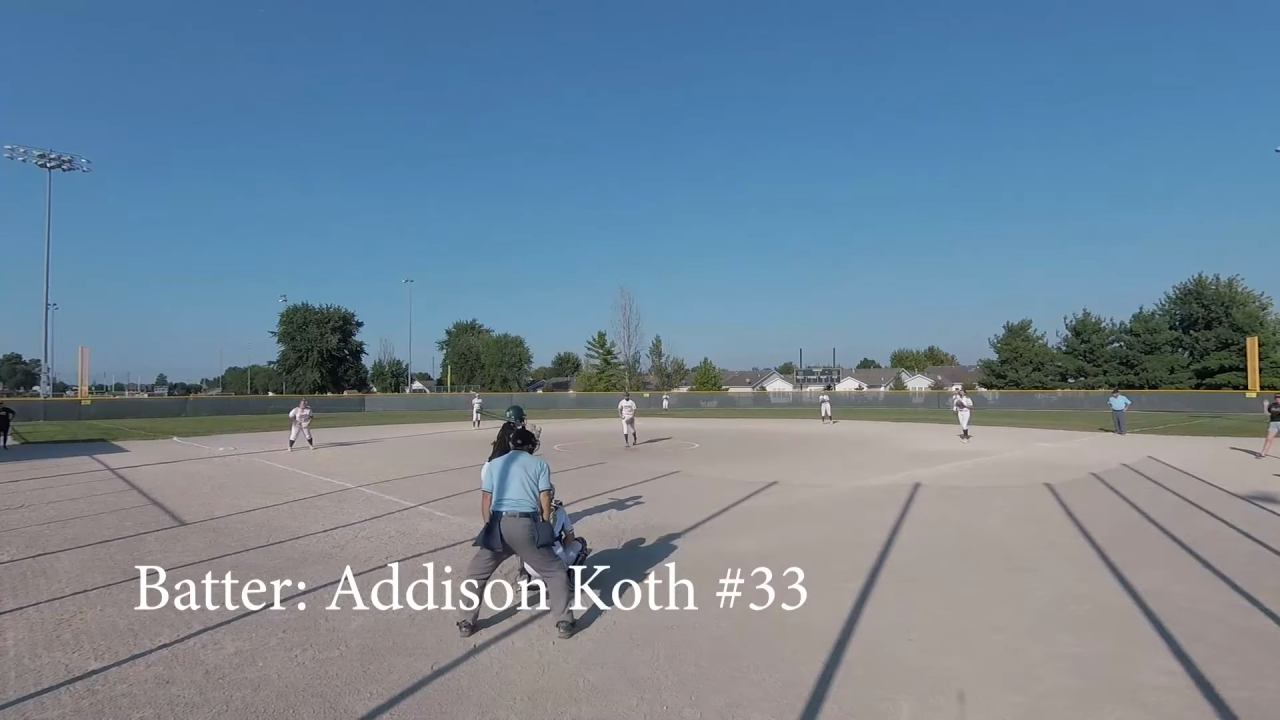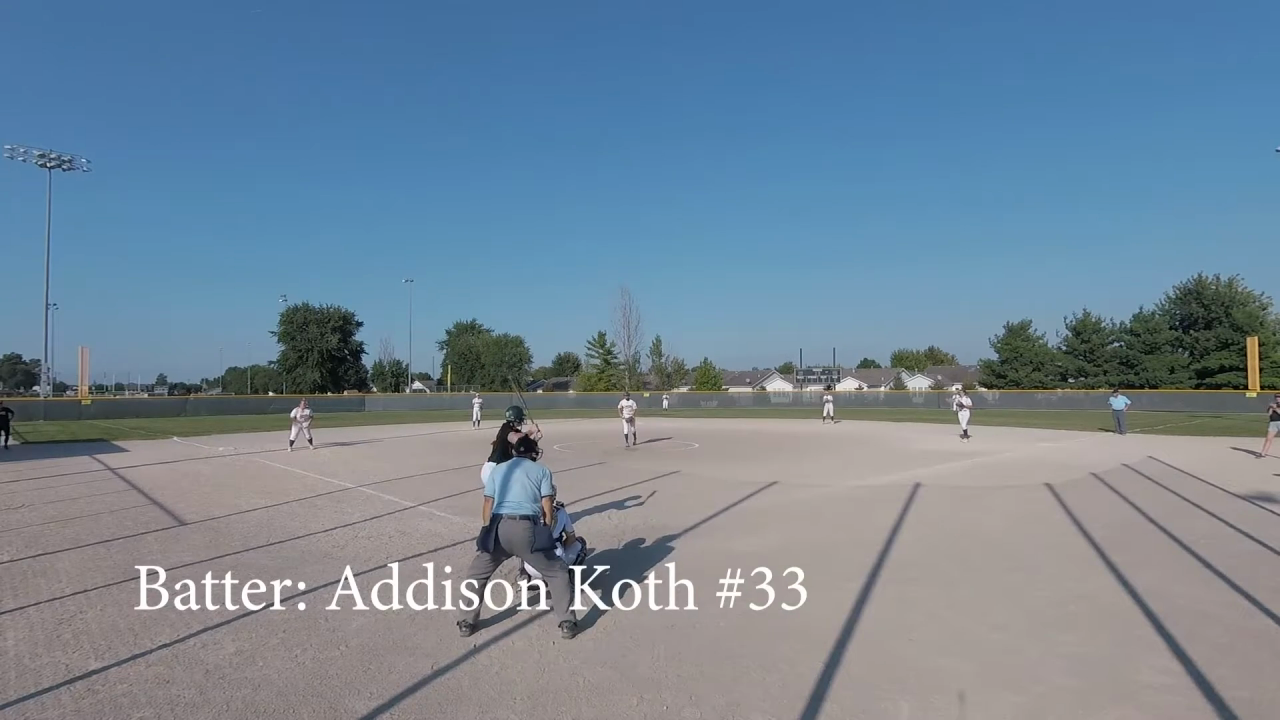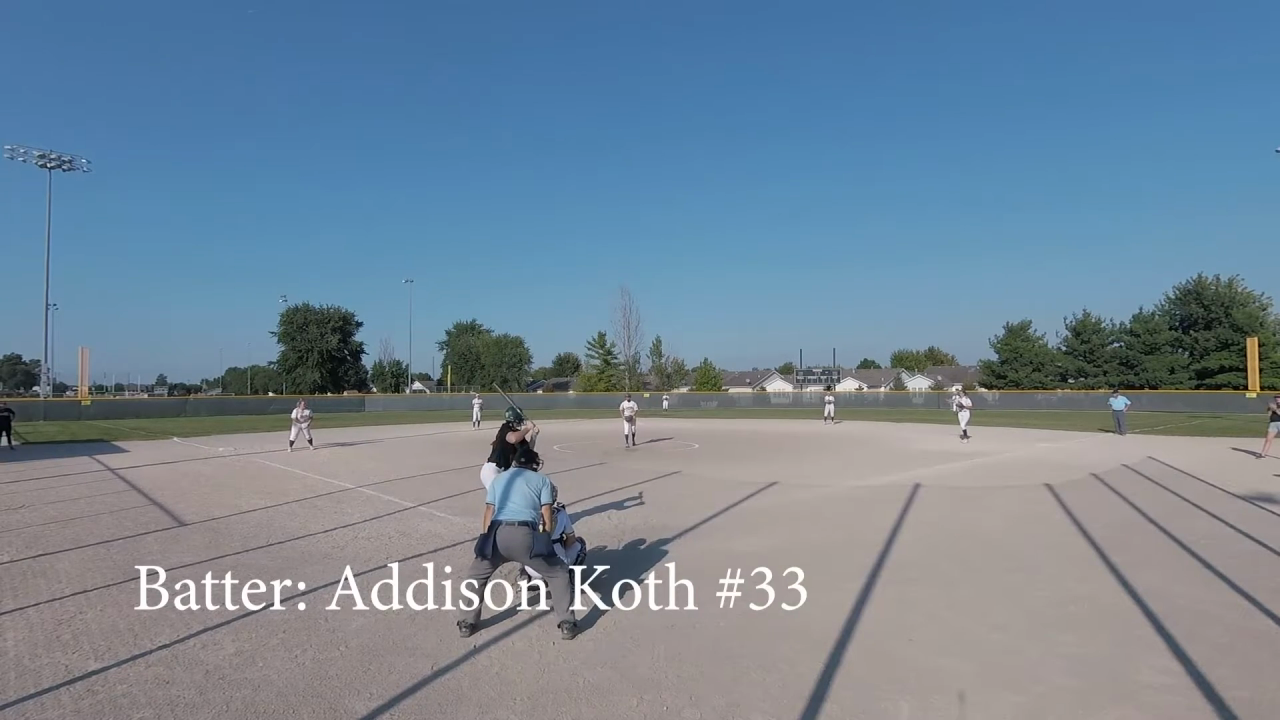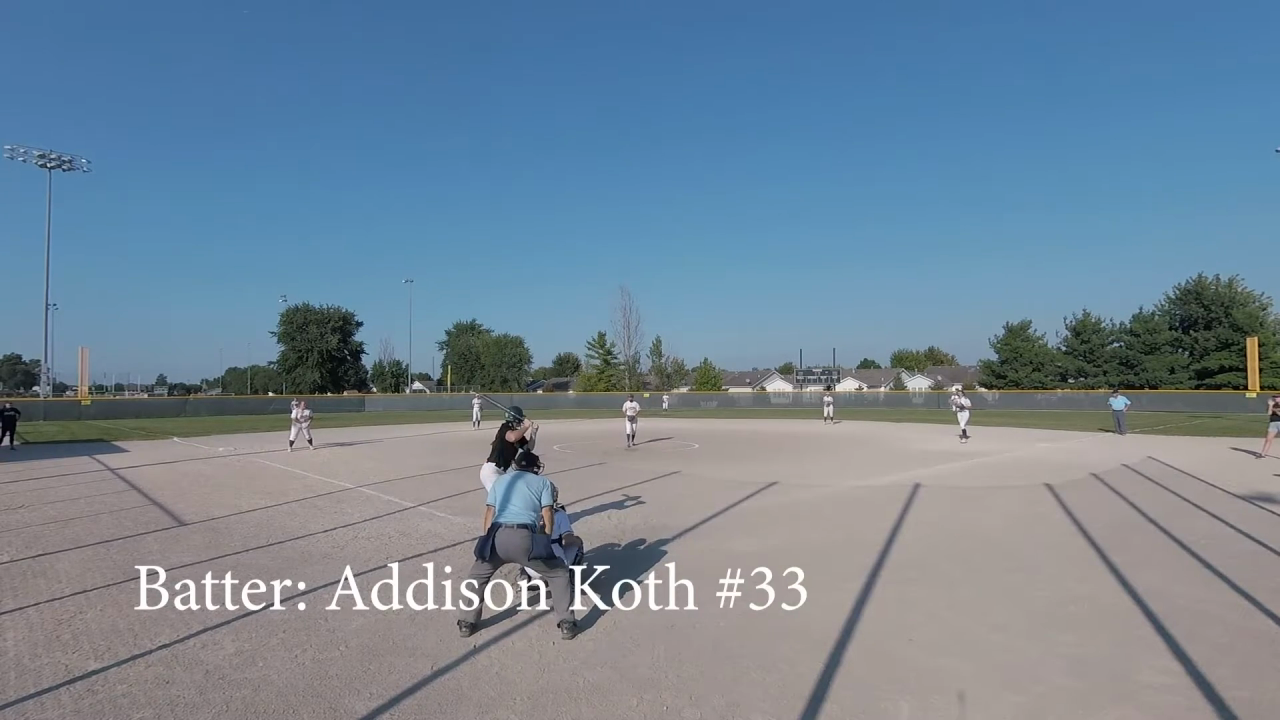
dt=0.3s
person 1, frame 1
left shoulder: (495, 464)
right shoulder: (539, 464)
left elbow: (486, 498)
right elbow: (545, 498)
left wrist: (489, 526)
right wrist: (545, 526)
left hip: (498, 525)
right hip: (526, 525)
left knee: (477, 573)
right knee: (555, 572)
left ankle: (466, 622)
right ankle: (564, 622)
person 1, frame 2
left shoulder: (498, 469)
right shoulder: (542, 470)
left elbow: (488, 502)
right elbow: (547, 504)
left wrist: (487, 531)
left hip: (499, 528)
right hip: (527, 529)
left knee: (477, 575)
right knee: (557, 572)
left ankle: (466, 622)
right ankle: (567, 623)
person 1, frame 3
left shoulder: (499, 478)
right shoulder: (541, 480)
left elbow: (489, 510)
right elbow: (546, 513)
left wrist: (486, 539)
right wrist: (546, 541)
left hip: (498, 534)
right hip: (526, 535)
left knee: (476, 576)
right knee: (559, 573)
left ankle: (467, 623)
right ankle: (566, 624)
person 1, frame 4
left shoulder: (500, 480)
right shoulder: (542, 482)
left elbow: (489, 512)
right elbow: (547, 514)
left wrist: (486, 542)
right wrist: (546, 543)
left hip: (498, 536)
right hip: (525, 538)
left knee: (477, 576)
right knee: (559, 573)
left ankle: (467, 623)
right ankle: (567, 623)
